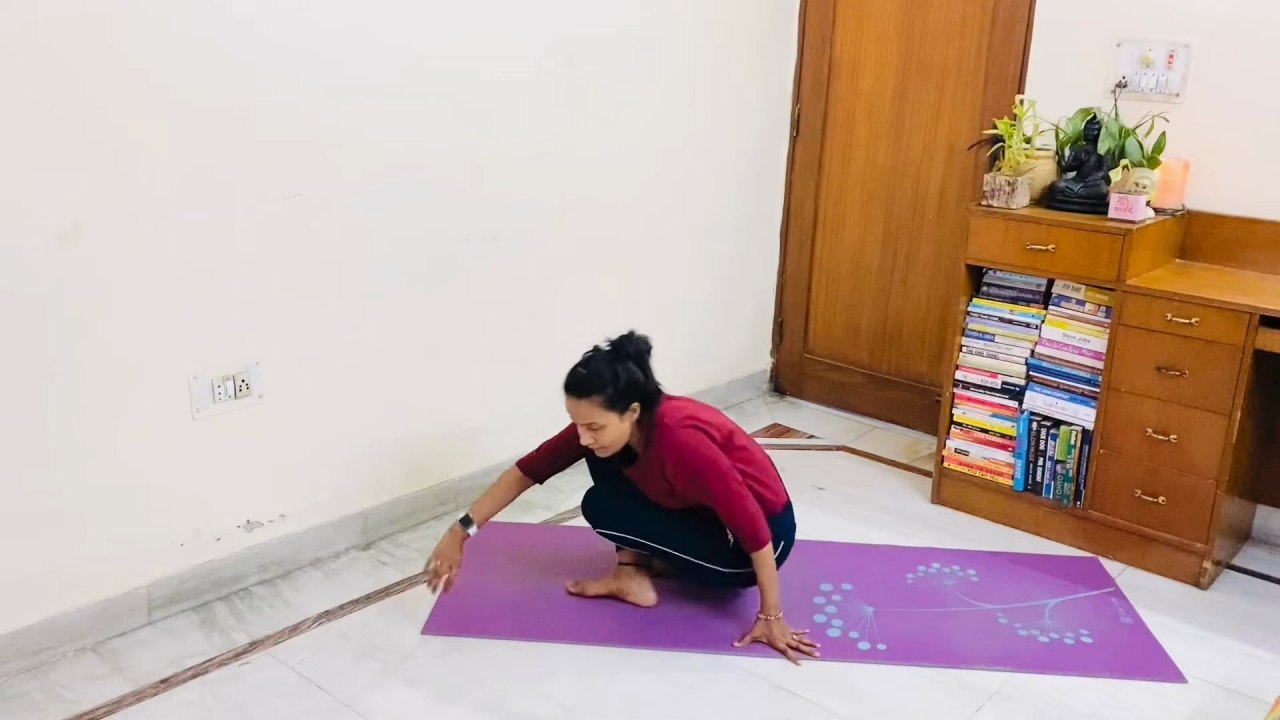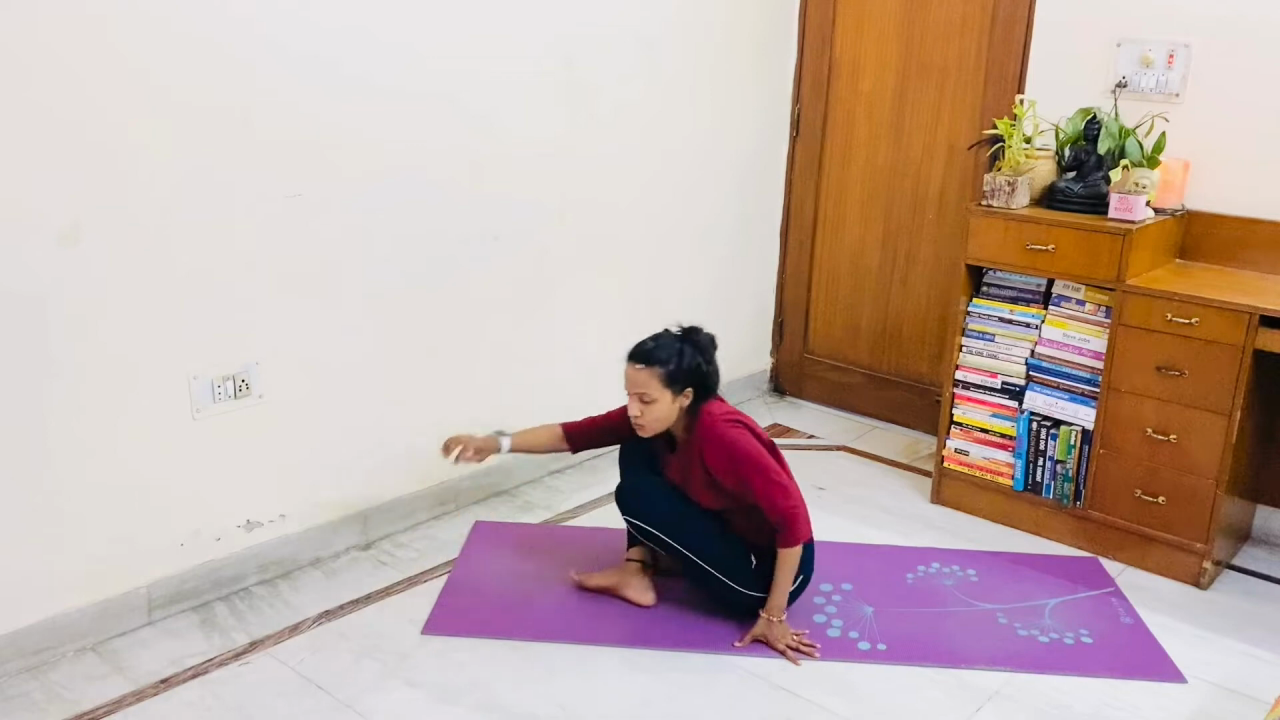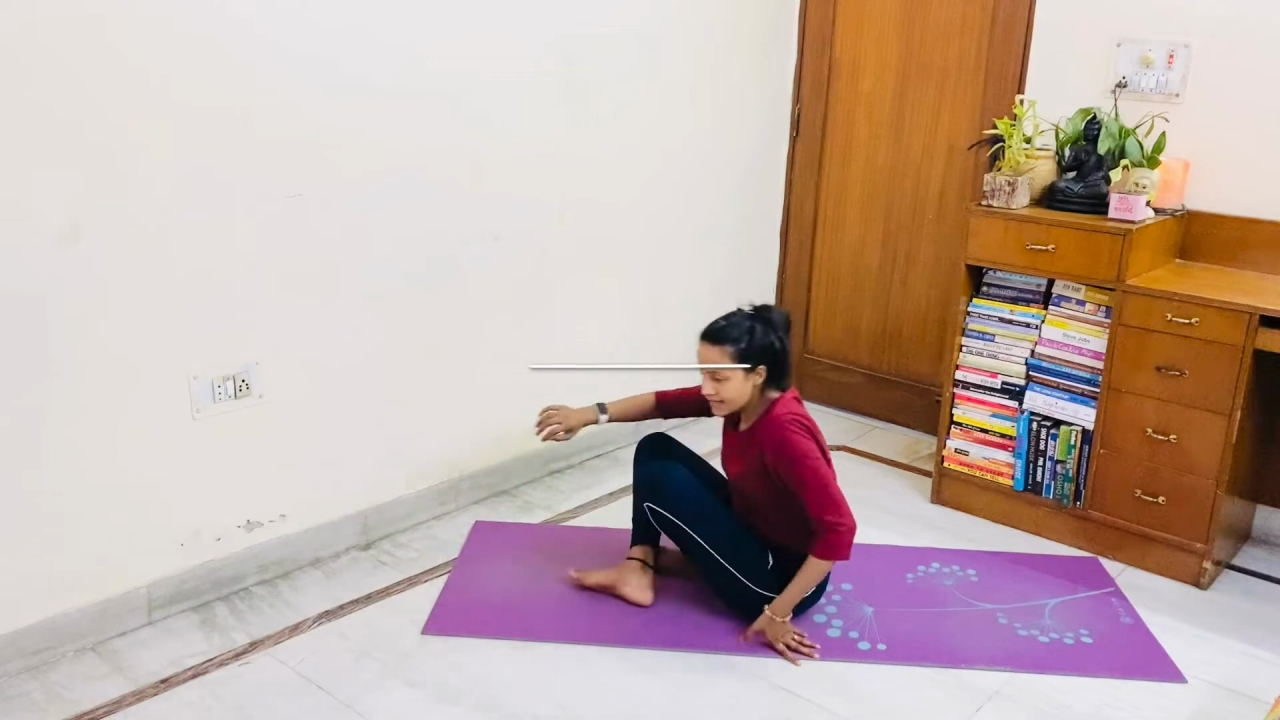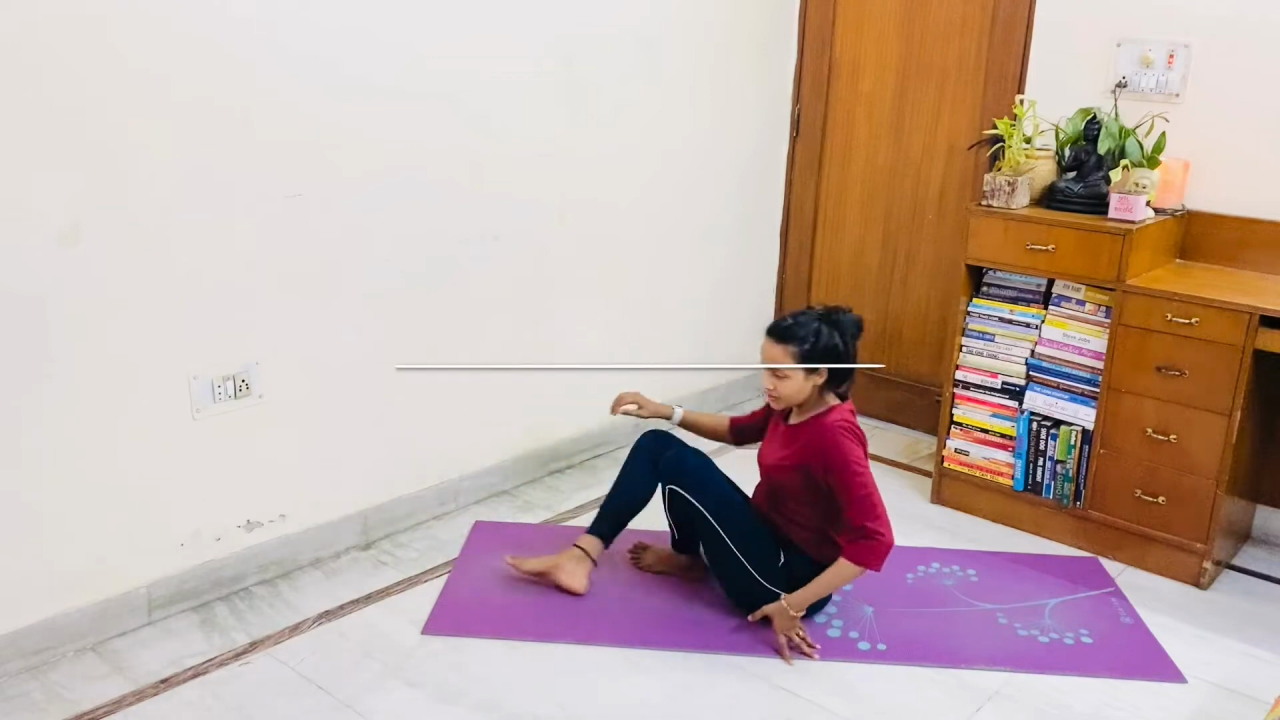
dt=0.2s
person 1, frame 1
left shoulder: (680, 439)
right shoulder: (613, 425)
left elbow: (753, 524)
right elbow: (527, 470)
left wrist: (771, 617)
right wrist: (461, 531)
left hip: (764, 528)
right hip: (713, 506)
left knee: (600, 505)
right ankle: (634, 568)
person 1, frame 2
left shoulder: (723, 433)
right shoulder: (651, 418)
left elbow: (793, 520)
right elbow: (574, 434)
left wrist: (773, 616)
right wrist: (498, 443)
left hip: (764, 575)
right hip: (732, 533)
left knee: (636, 494)
right knee: (636, 451)
left ankle: (639, 569)
right ankle: (640, 567)
person 1, frame 3
left shoulder: (783, 429)
right shoulder: (741, 398)
left elbow: (839, 530)
right elbow: (663, 402)
left wrist: (778, 612)
right wrist: (592, 414)
left hip: (775, 575)
right hip: (753, 532)
left knee: (659, 481)
right knee: (653, 448)
right ankle: (639, 565)
person 1, frame 4
left shoulder: (834, 436)
right shoulder: (794, 404)
left elbow: (874, 541)
right elbow: (736, 431)
left wrist: (793, 607)
right wrist: (669, 413)
left hip: (788, 576)
right hip: (765, 533)
left knee: (678, 464)
right knee: (653, 444)
left ankle: (684, 557)
right ankle: (581, 556)
